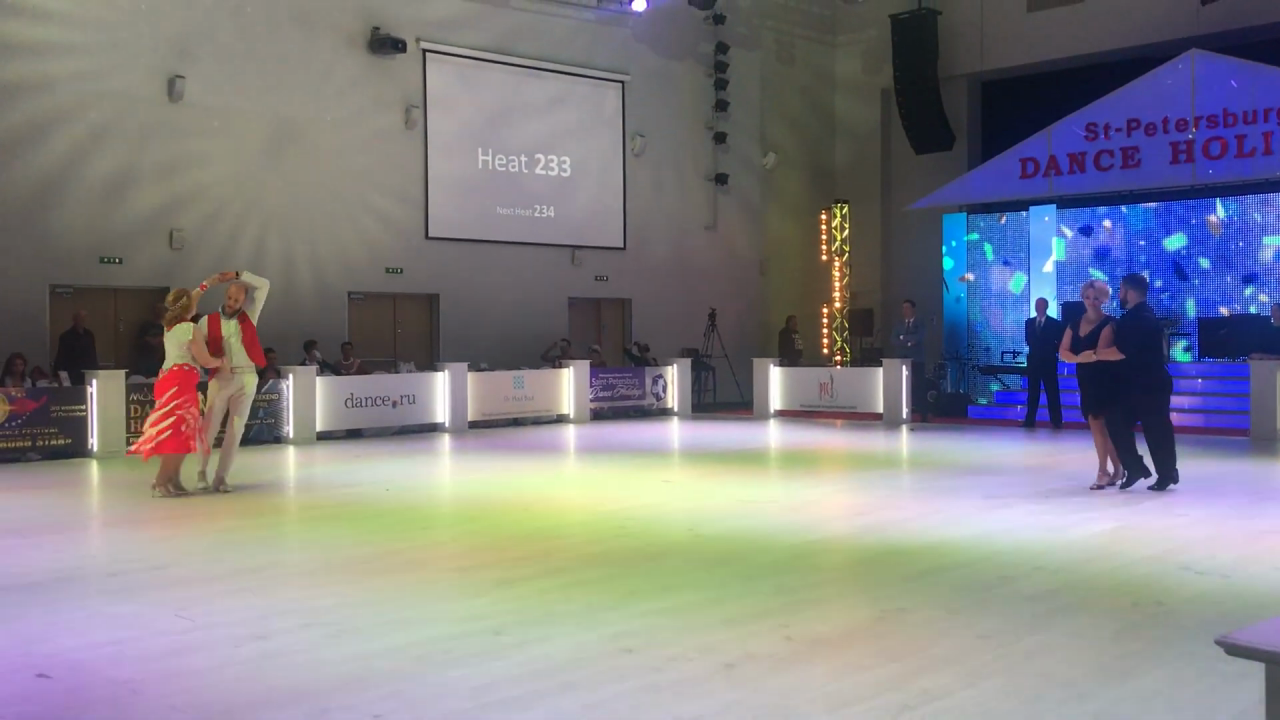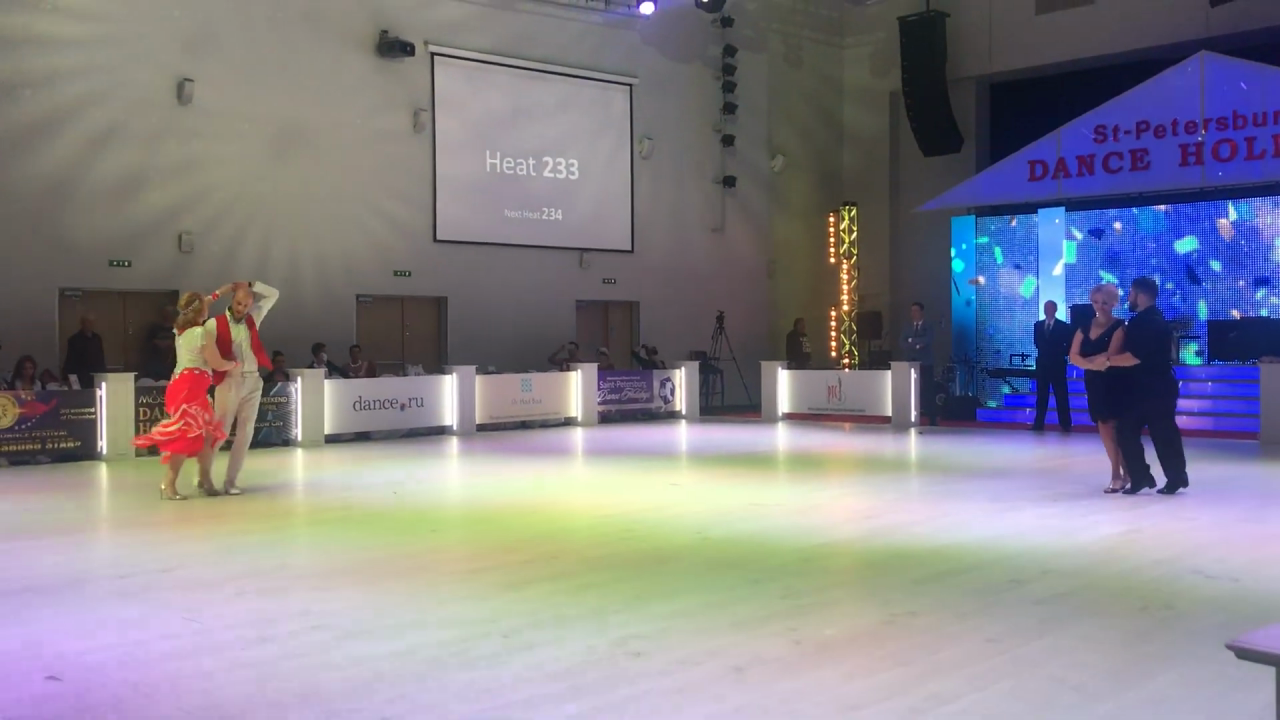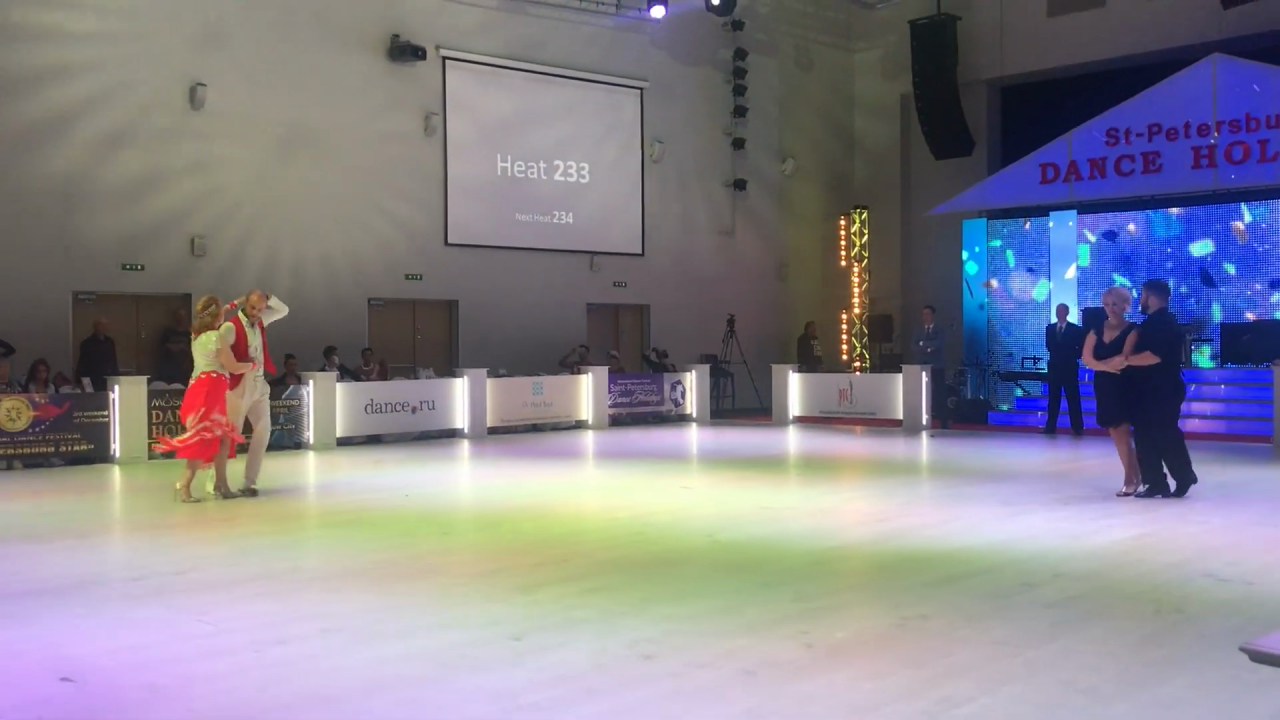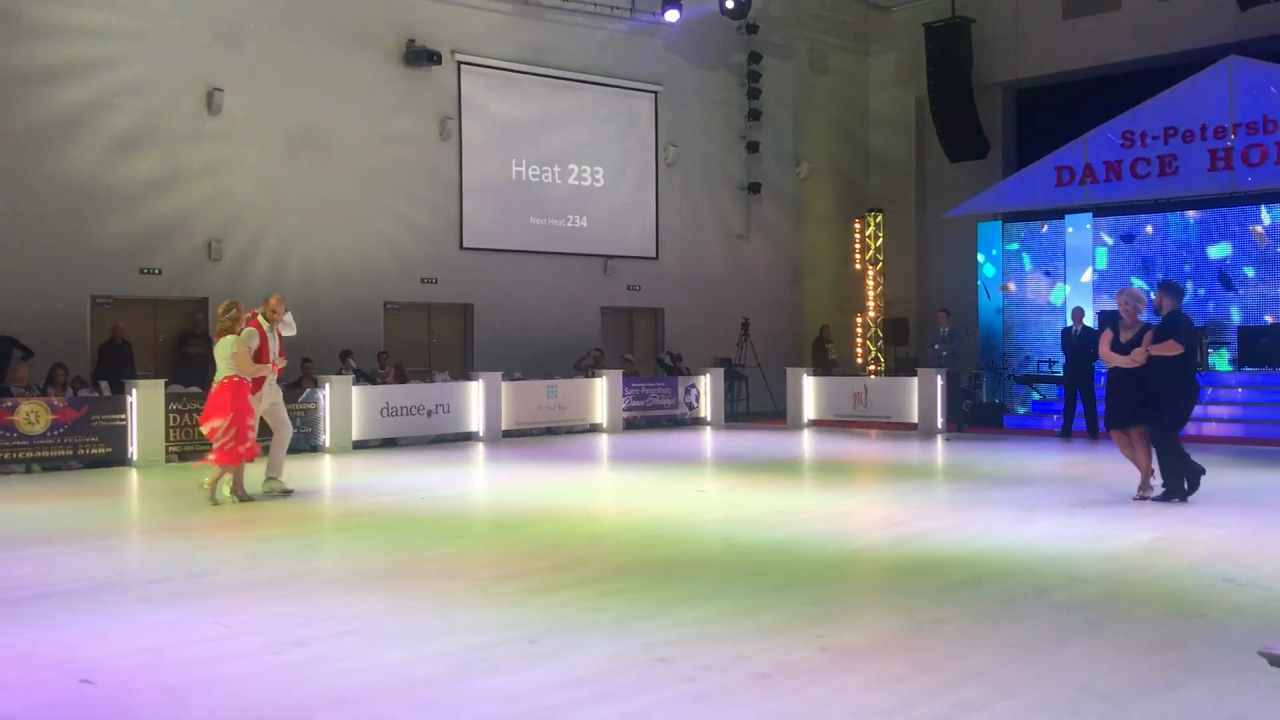
dt=0.1s
person 1, frame 1
left shoulder: (1143, 319)
right shoulder: (1132, 317)
left elbow: (1121, 351)
right elbow: (1119, 342)
left wrist: (1094, 354)
left hip: (1151, 383)
right hip: (1133, 383)
left knee: (1156, 428)
right knee: (1115, 422)
left ankle: (1167, 473)
right ankle: (1135, 468)
person 1, frame 2
left shoulder: (1153, 323)
right shoulder: (1141, 321)
left elbow: (1136, 356)
right elbow: (1131, 348)
left wrist: (1108, 361)
left hip: (1158, 389)
right hip: (1140, 389)
left knee: (1164, 433)
right knee: (1126, 430)
left ankle: (1176, 477)
right ankle: (1141, 478)
person 1, frame 3
left shoulder: (1166, 323)
right shoulder: (1152, 322)
left elbow: (1155, 355)
right elbow: (1138, 348)
left wrist: (1126, 360)
left hip: (1164, 391)
right hip: (1150, 391)
left knee: (1161, 436)
right knee: (1145, 435)
left ankle: (1184, 477)
right ankle: (1157, 483)
person 1, frame 4
left shoulder: (1181, 323)
right shoulder: (1166, 323)
left elbow: (1176, 346)
right elbow: (1158, 350)
left wrist: (1147, 350)
left hip: (1179, 392)
right hip: (1165, 392)
left knee: (1162, 436)
right knee: (1161, 437)
left ankle: (1191, 472)
right ankle: (1175, 487)
person 2, frame 1
left shoulder: (248, 314)
right shoulder: (208, 321)
left elbow: (264, 286)
left wrist: (238, 275)
left hip: (247, 378)
right hip: (220, 378)
left knee: (236, 428)
right knee: (210, 425)
left ankle: (220, 478)
right ankle: (202, 471)
person 2, frame 2
left shoulder: (252, 318)
right shoulder: (215, 324)
left elbow: (273, 294)
left wrist: (251, 285)
left hip: (252, 381)
right hip: (228, 382)
left knee: (246, 431)
left ankle: (230, 481)
person 2, frame 3
left shoulder: (259, 322)
right shoulder: (230, 327)
left elbow: (283, 310)
left wrist: (268, 298)
left hip: (259, 384)
right hip: (238, 386)
left knee: (262, 431)
left ankle: (249, 481)
person 2, frame 4
left shoulder: (275, 326)
right shoulder: (251, 330)
left elbow: (292, 330)
left wrist: (286, 313)
left hip: (272, 388)
right hip: (255, 389)
left knee: (285, 429)
left ankle: (273, 480)
person 3, frame 1
left shoulder: (169, 325)
right shoulder: (190, 329)
left elbow: (188, 302)
right elbow: (205, 361)
left wrist: (207, 284)
right wrist: (221, 361)
left hip: (171, 381)
right hip: (180, 383)
left knee: (186, 431)
right knee: (175, 434)
left ankle: (172, 477)
right ankle: (161, 483)
person 3, frame 2
left shoulder: (182, 329)
right shoulder: (202, 334)
left elbow: (199, 310)
right elbow: (217, 364)
left wrist: (219, 293)
right wrist: (235, 364)
left hip: (182, 384)
right hip: (192, 386)
left knee: (206, 435)
right knee: (184, 437)
left ankle: (205, 481)
right ankle: (168, 485)
person 3, frame 3
left shoulder: (199, 334)
right shoulder: (216, 337)
left elbow: (214, 326)
right elbow: (233, 367)
right wrist: (251, 365)
left hip: (203, 389)
right hip: (209, 390)
left knee: (223, 438)
right knee: (202, 440)
left ankle: (222, 485)
right ankle: (183, 486)
person 3, frame 4
left shoulder: (222, 339)
right shoulder: (235, 341)
right elbow: (250, 370)
right wrist: (274, 366)
left hip: (225, 392)
right hip: (232, 394)
left knee: (241, 444)
right knee: (236, 444)
left ankle: (238, 488)
right ankle: (212, 482)
person 4, frame 1
left shoulder: (1108, 323)
right shoulder: (1075, 324)
left elbow: (1098, 352)
right elbow: (1062, 352)
left wrist: (1076, 356)
left hip: (1104, 379)
right hip: (1086, 380)
left knee: (1097, 424)
right knee: (1099, 426)
left ankle: (1103, 472)
right ankle: (1117, 470)
person 4, frame 2
left shoulder: (1119, 327)
right shoulder: (1085, 328)
left elbow: (1110, 356)
right elbow: (1073, 356)
left wrist: (1087, 361)
right wrist: (1092, 364)
left hip: (1113, 383)
right hip: (1094, 384)
left knee: (1107, 428)
right knee: (1108, 430)
left ankle: (1116, 476)
right ankle: (1124, 473)
person 4, frame 3
left shoulder: (1132, 330)
right shoulder: (1097, 330)
left elbow: (1123, 360)
right elbow: (1086, 358)
left wrist: (1099, 364)
right wrist: (1108, 366)
left hip: (1125, 387)
right hip: (1105, 388)
left knee: (1121, 433)
right knee: (1116, 434)
left ankle: (1130, 479)
right ankle: (1133, 472)
person 4, frame 4
left shoulder: (1147, 330)
right shoulder: (1112, 329)
left elbow: (1141, 359)
right elbow: (1103, 353)
left wrist: (1114, 362)
right wrist: (1127, 359)
left hip: (1140, 388)
right hip: (1117, 389)
left knee: (1139, 436)
right knee: (1118, 437)
left ankle: (1146, 483)
right ankle: (1145, 471)
